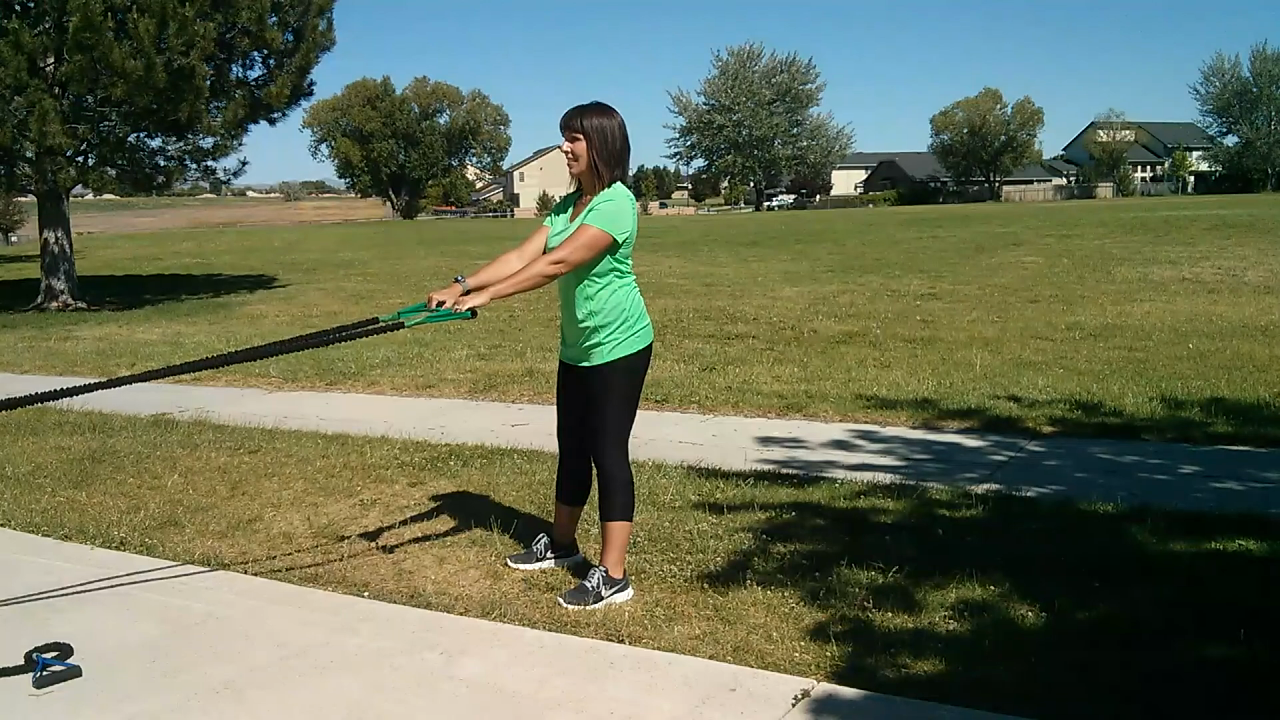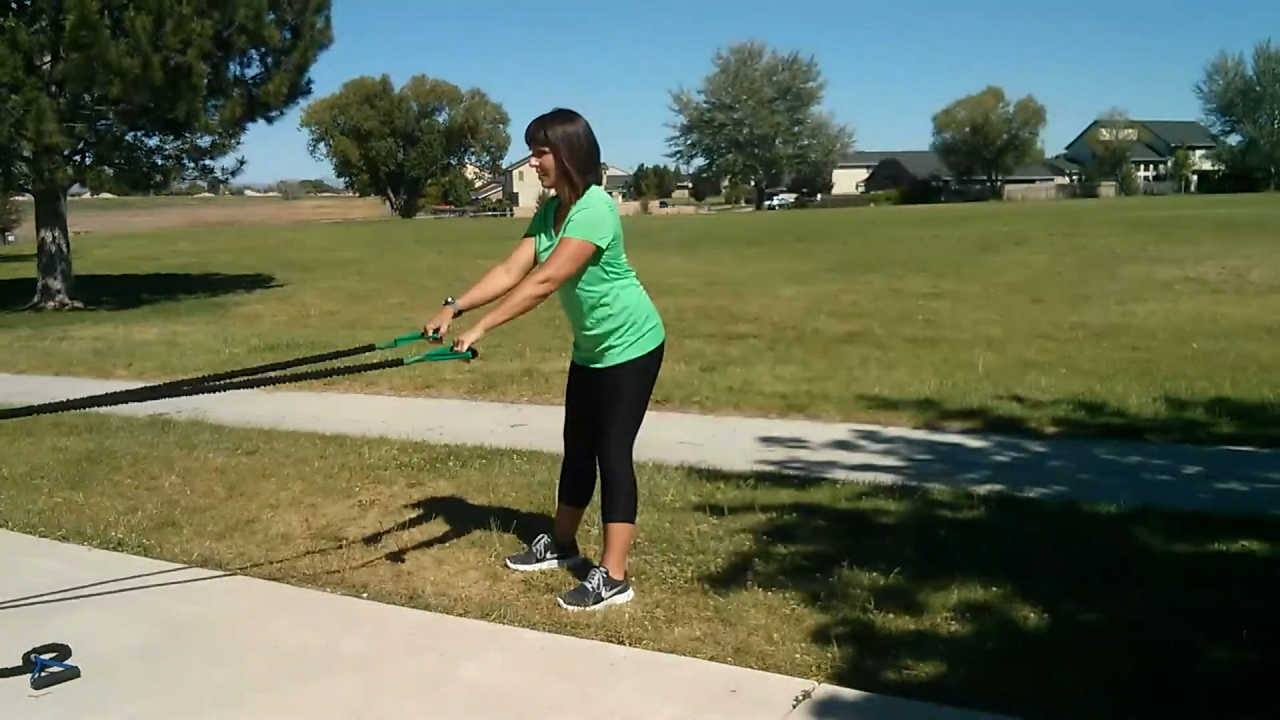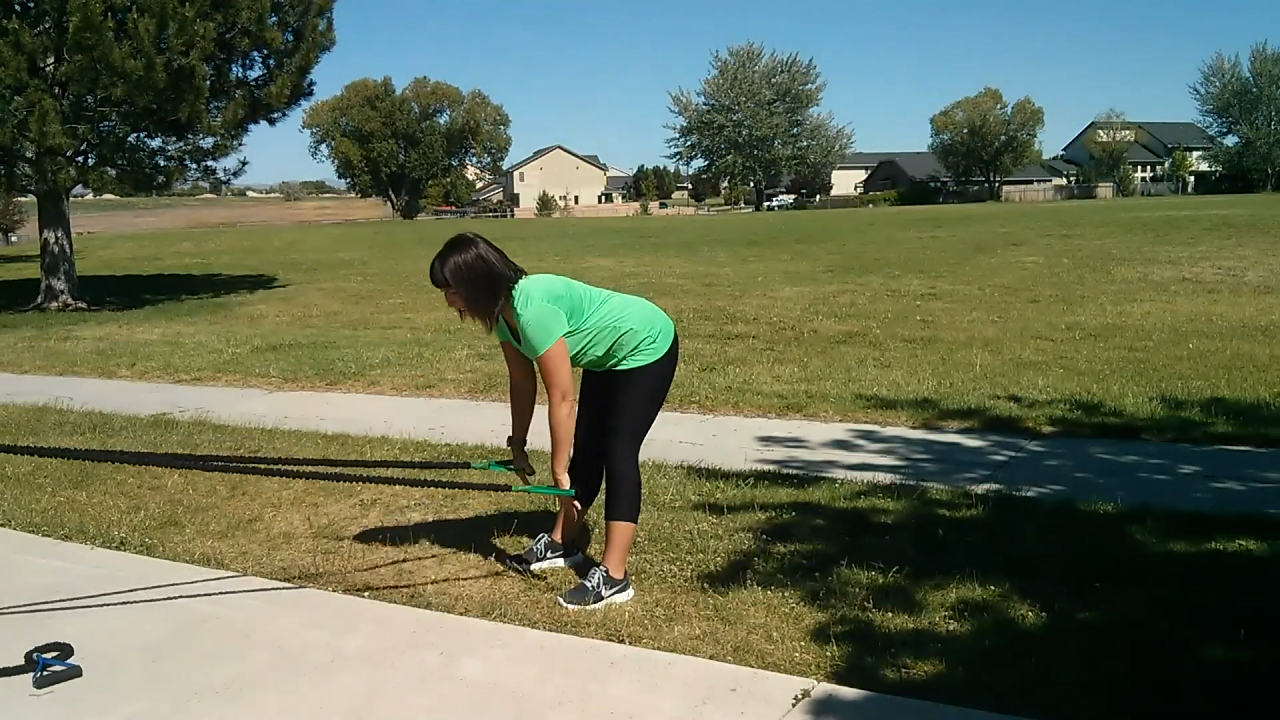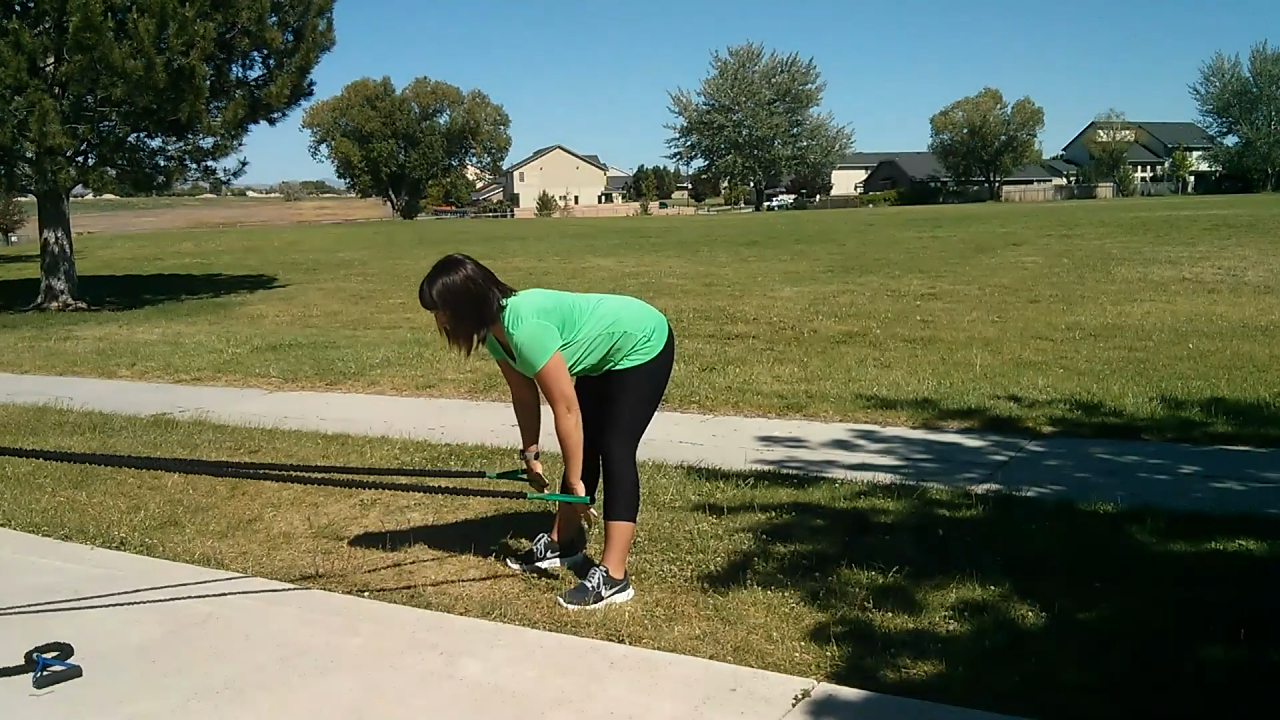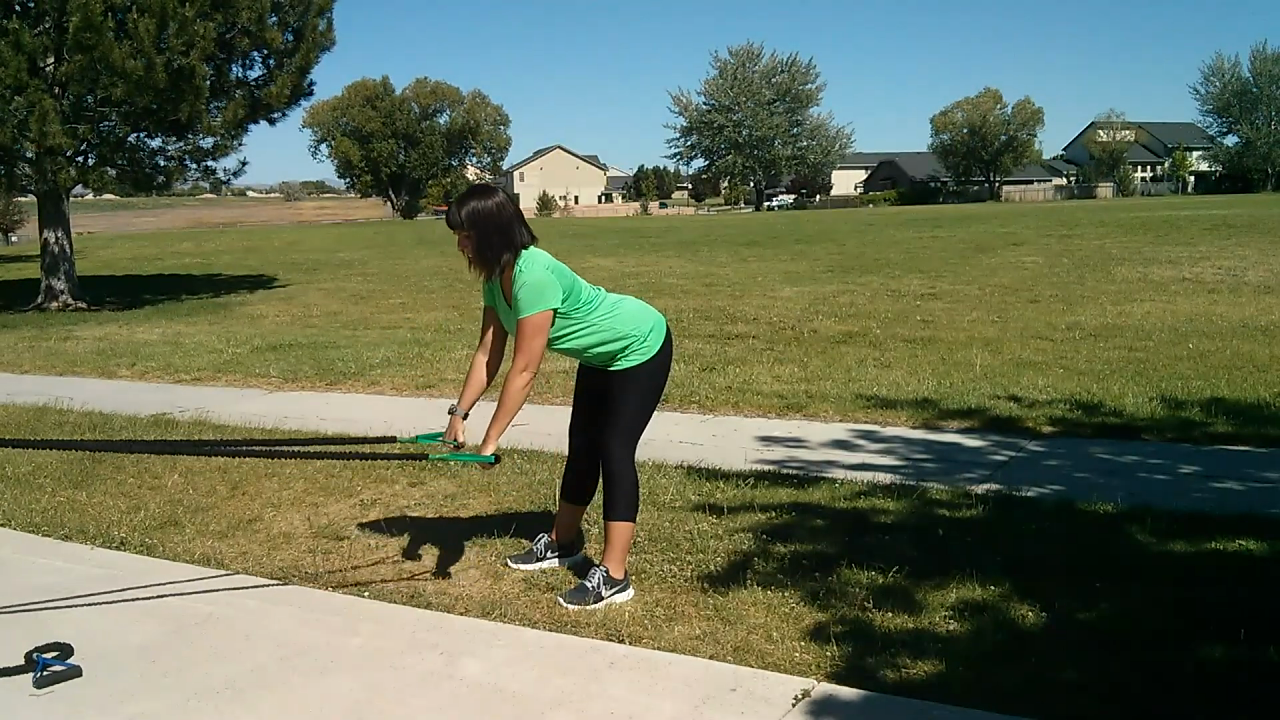
dt=0.7s
person 1, frame 1
left shoulder: (616, 203)
right shoulder: (568, 204)
left elbow: (557, 263)
right elbow: (523, 256)
left wrist: (486, 296)
right wrist: (462, 285)
left hip: (617, 348)
right hip: (578, 349)
left knee: (607, 452)
right knee: (572, 447)
left ankle: (612, 576)
right ankle: (561, 543)
person 1, frame 2
left shoulder: (594, 209)
right shoulder: (549, 211)
left elbow: (544, 281)
right elbow: (510, 270)
left wrist: (480, 327)
right wrist: (452, 307)
left hip: (630, 347)
right hip: (591, 350)
left knee: (612, 452)
right knee: (577, 448)
left ankle: (613, 578)
right ankle: (561, 544)
person 1, frame 3
left shoulder: (534, 309)
right shoulder: (500, 310)
left elbow: (561, 399)
right elbow: (522, 383)
left wrist: (558, 471)
right wrist: (517, 444)
left hip: (644, 348)
right hip: (606, 357)
left knee: (618, 452)
right knee: (585, 447)
left ankle: (613, 577)
right ankle: (561, 543)
person 1, frame 4
left shoulder: (524, 327)
right shoulder: (493, 328)
left elbow: (567, 411)
right elbow: (524, 396)
left wrist: (575, 481)
right wrist: (530, 455)
left hip: (641, 346)
right hip: (604, 354)
left knee: (615, 450)
right knee: (583, 445)
left ankle: (613, 578)
right ankle: (564, 541)
person 1, frame 5
left shoulder: (534, 277)
right shoulder: (496, 278)
left elbow: (524, 371)
right elbow: (488, 355)
left wrist: (491, 440)
right wrist: (459, 413)
left hip: (639, 348)
right hip: (601, 356)
left knee: (614, 451)
right knee: (582, 446)
left ankle: (614, 577)
right ankle: (563, 542)
